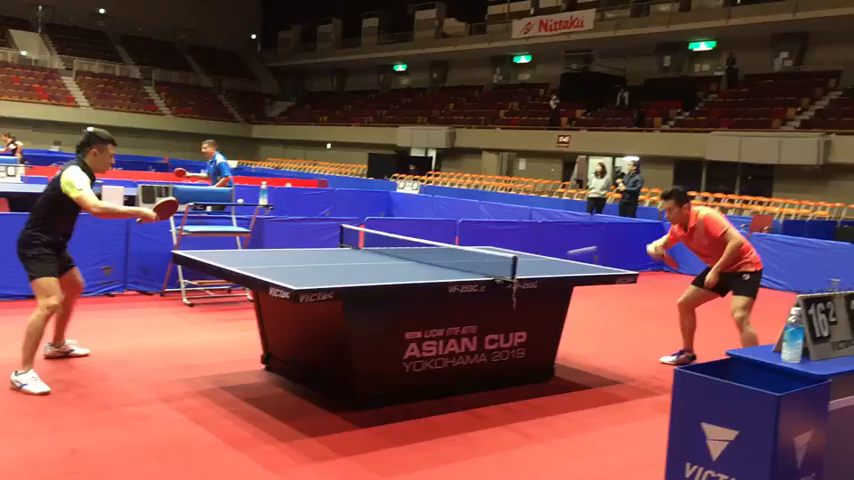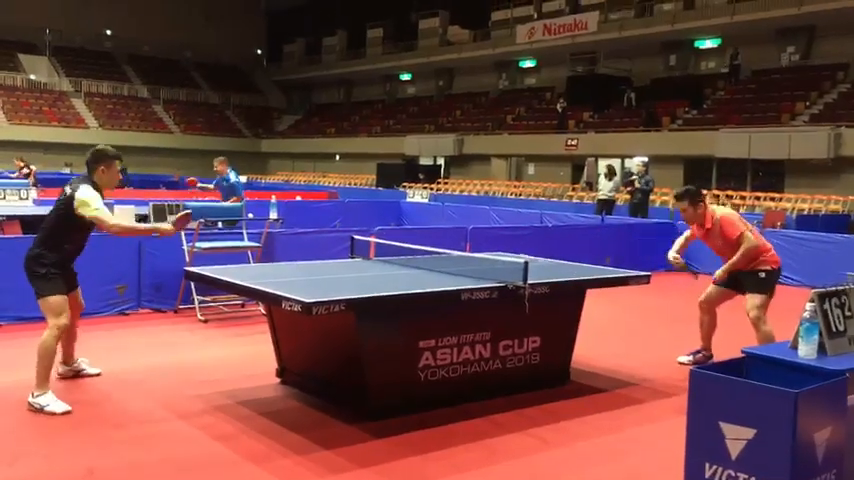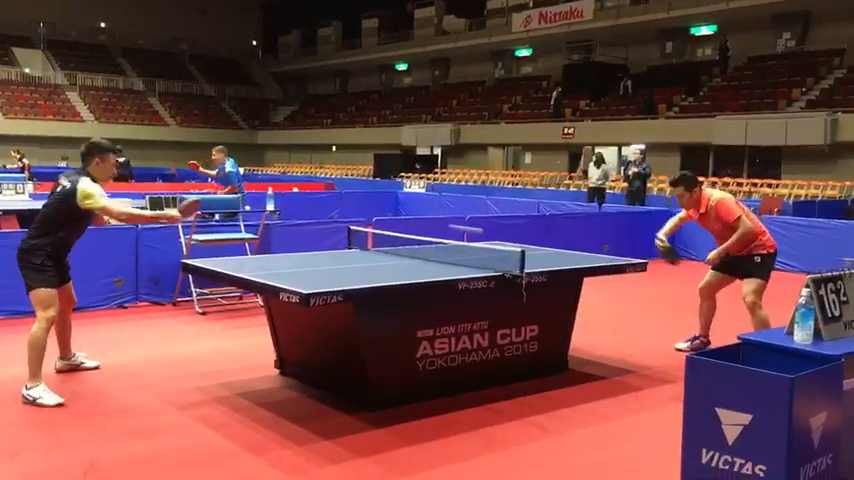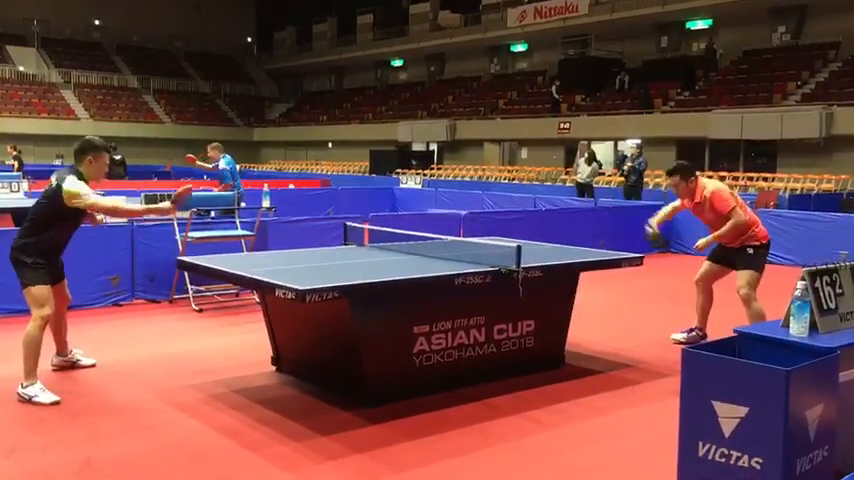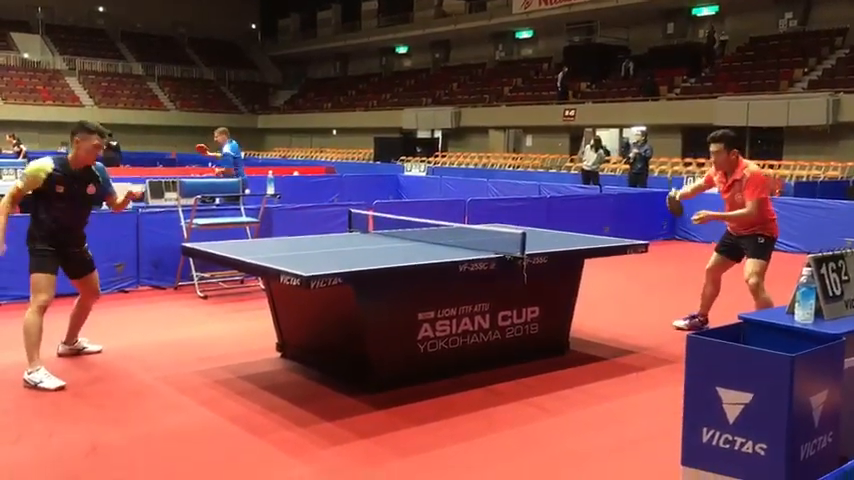
dt=0.7s
person 1, frame 1
left shoulder: (80, 173)
right shoulder: (75, 173)
right elbow: (94, 207)
left wrist: (110, 210)
right wrist: (135, 211)
left hip: (54, 245)
right hip: (37, 245)
left knee: (74, 289)
right knee: (51, 303)
left ankle: (57, 345)
right ankle: (23, 373)
person 1, frame 2
left shoulder: (81, 186)
right shoulder: (85, 193)
right elbow: (114, 227)
left wrist: (95, 221)
right wrist: (158, 228)
left hip: (59, 262)
right hip: (44, 264)
left knee: (75, 311)
right knee: (59, 323)
left ankle: (69, 364)
right ankle: (39, 394)
person 1, frame 3
left shoulder: (72, 178)
right shoulder: (86, 185)
right elbow: (121, 213)
left wrist: (97, 216)
right wrist: (165, 216)
left hip: (51, 254)
right hip: (36, 255)
left knee: (66, 306)
right knee: (48, 315)
left ankle: (66, 358)
right ankle: (33, 387)
person 1, frame 4
left shoulder: (67, 177)
right shoulder: (72, 185)
right elbow: (110, 208)
left wrist: (89, 214)
right wrist: (155, 209)
left hip: (45, 252)
right hip: (29, 254)
left knee: (62, 303)
right knee: (43, 314)
left ankle: (63, 355)
right ankle: (28, 384)
person 1, frame 5
left shoulder: (98, 173)
right shoulder: (43, 168)
left elbow: (115, 204)
left wrist: (129, 196)
left hip: (75, 243)
right hip: (44, 244)
left knee: (91, 294)
right knee: (41, 301)
left ankle: (70, 343)
right ankle: (34, 370)
person 2, frame 1
left shoulder: (706, 217)
right shoulder: (678, 227)
left elbow: (736, 241)
right elbow: (662, 243)
left wrist: (715, 271)
right wrist: (654, 249)
left hip: (744, 266)
right hip: (721, 270)
left knee: (739, 316)
right knee: (684, 304)
right ankle: (687, 353)
person 2, frame 2
left shoulder: (722, 217)
right shoulder: (697, 223)
left elbow: (751, 244)
right elbow: (685, 238)
left wrist: (725, 269)
right wrist: (673, 253)
left hip: (762, 264)
right hip: (738, 267)
left knee: (755, 315)
right knee: (705, 303)
right ankle: (705, 352)
person 2, frame 3
left shoulder: (718, 201)
right shoulder: (693, 207)
left elbow: (747, 229)
right elbow: (676, 220)
left wrist: (719, 252)
right wrist: (662, 235)
left hip: (758, 249)
right hip: (734, 252)
left knee: (751, 300)
right knee: (705, 290)
right ankle: (702, 338)
person 2, frame 4
left shoulder: (713, 191)
right shoulder: (690, 196)
left elbow: (740, 220)
right elbow: (672, 208)
left wrist: (710, 239)
right wrist: (655, 222)
left hip: (752, 241)
right hip: (730, 243)
left knee: (745, 293)
right knee: (701, 281)
right ankle: (699, 331)
person 2, frame 5
left shoulder: (753, 174)
right shoulder: (716, 172)
left elbow: (751, 213)
right elbow: (697, 186)
left wrist: (713, 216)
right wrist: (679, 194)
left hip: (759, 232)
right hip: (735, 231)
left knee: (753, 281)
right knee: (712, 271)
right ankle: (701, 318)
